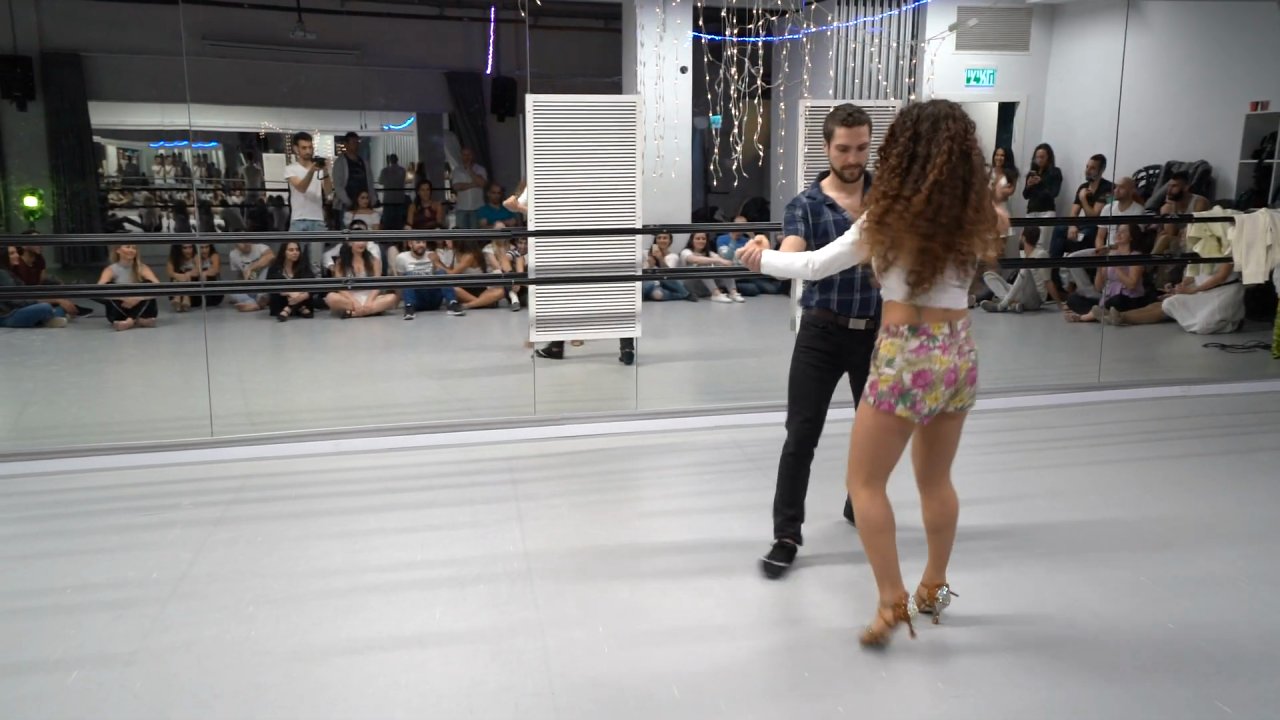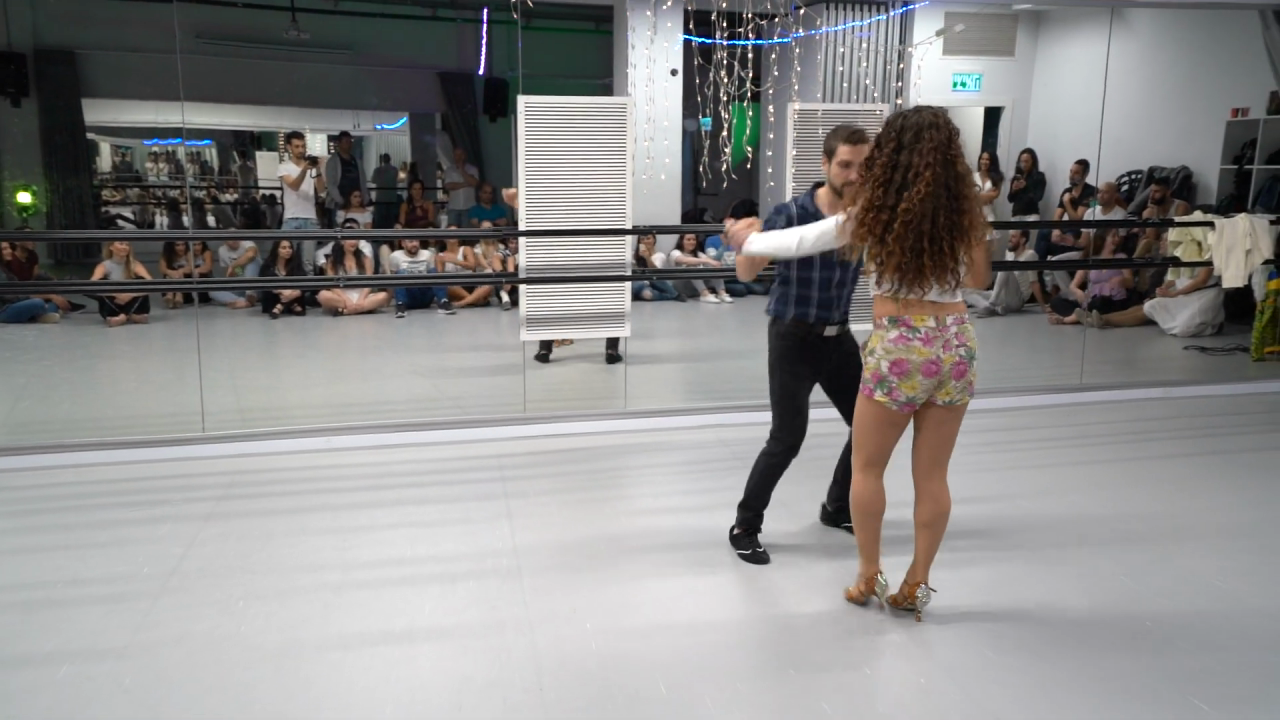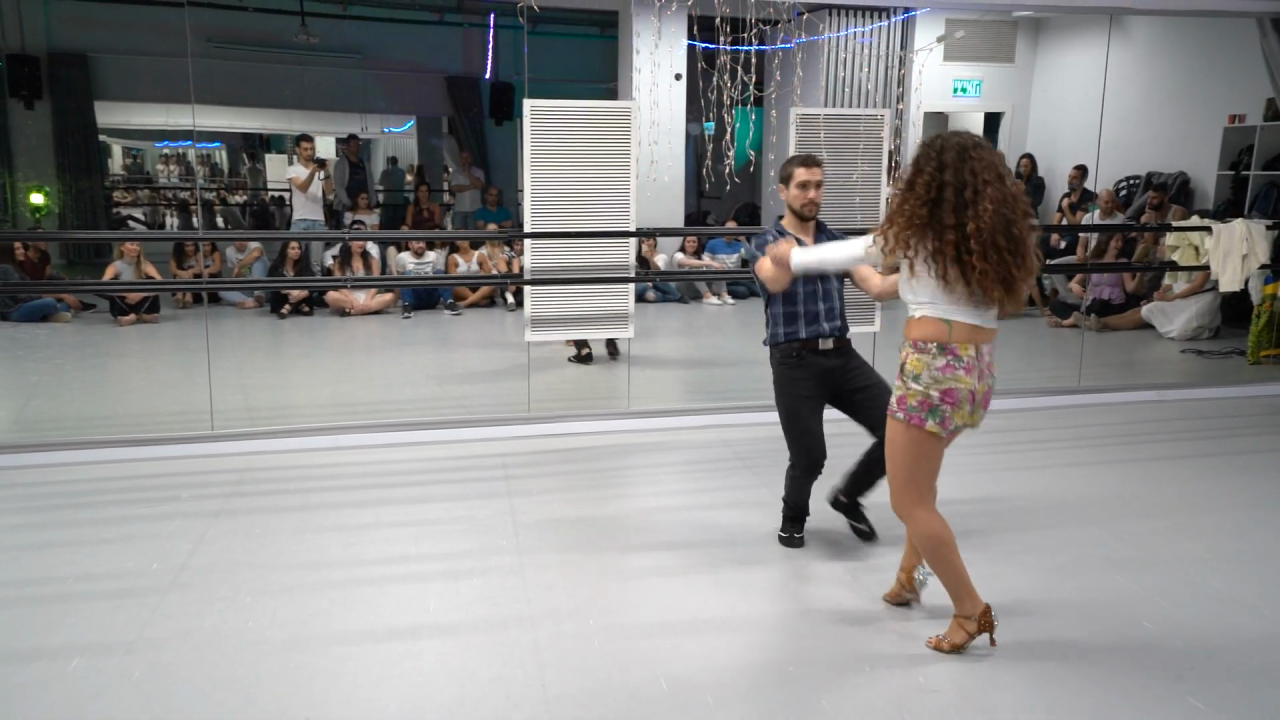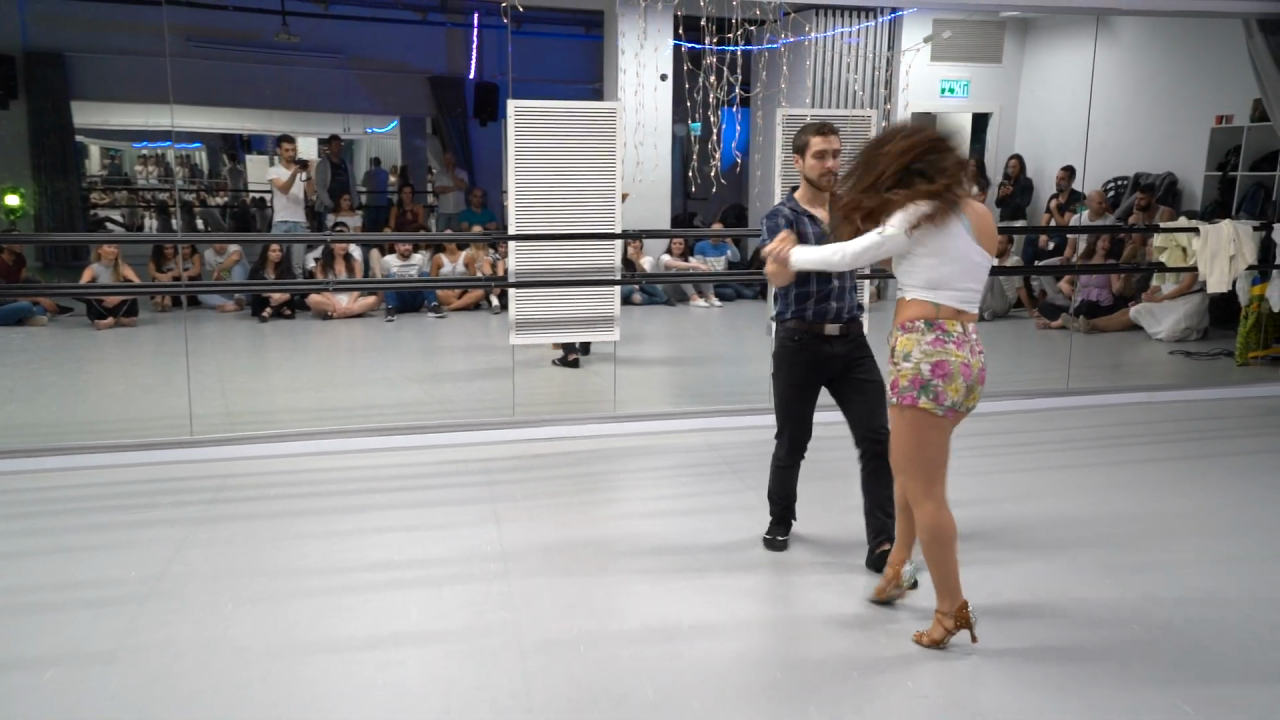
dt=0.5s
person 1, frame 1
left shoulder: (888, 218)
right shoulder: (976, 214)
left elbow: (817, 266)
right elbow: (998, 229)
left wrist: (764, 259)
left hip: (907, 358)
right hip: (960, 355)
left knee: (864, 482)
right knee: (935, 480)
left ankle: (894, 600)
right ankle: (933, 588)
person 1, frame 2
left shoulder: (874, 212)
right shoulder: (964, 214)
left elbow: (802, 240)
right elbow: (978, 278)
left wrist: (748, 240)
left hip: (898, 348)
right hip: (955, 347)
left knee: (867, 468)
right knee: (932, 475)
left ankle: (868, 576)
right ankle: (916, 585)
person 1, frame 3
left shoulder: (910, 232)
right shoulder: (1004, 235)
left elbow: (844, 253)
left wrist: (793, 257)
left hip: (932, 374)
right hip: (978, 373)
left knee: (910, 503)
right knee: (917, 486)
left ankle: (971, 612)
right ankle: (909, 575)
person 1, frame 4
left shoulder: (921, 213)
right shoulder: (978, 216)
left elbow: (851, 255)
left wrist: (790, 255)
left hip: (927, 355)
right hip: (965, 353)
left knee: (924, 492)
right knee: (907, 470)
left ankle: (952, 609)
right ankle: (897, 571)
person 2, frame 1
right shoulder: (805, 205)
right elbow: (791, 260)
right wrist: (765, 255)
left hip: (878, 331)
right hip: (822, 330)
right knee: (802, 434)
left ankle: (860, 506)
right ankle: (786, 537)
person 2, frame 2
right shoulder: (791, 213)
right elbow: (747, 271)
left hip: (839, 338)
right hip: (793, 339)
right knee: (787, 439)
left ankle: (838, 507)
right ankle: (745, 526)
person 2, frame 3
left shoulder: (835, 240)
right shoulder: (768, 240)
left elbow: (876, 288)
right elbow: (772, 280)
left hip: (842, 356)
right hip: (795, 361)
right knee: (809, 457)
left ankle: (848, 496)
right ankle: (793, 517)
person 2, frame 4
right shoulder: (781, 218)
right elbow: (778, 279)
left hip: (850, 340)
right hip: (800, 342)
left knee: (877, 440)
right knee: (793, 441)
left ankle: (882, 545)
right ankle: (780, 519)
